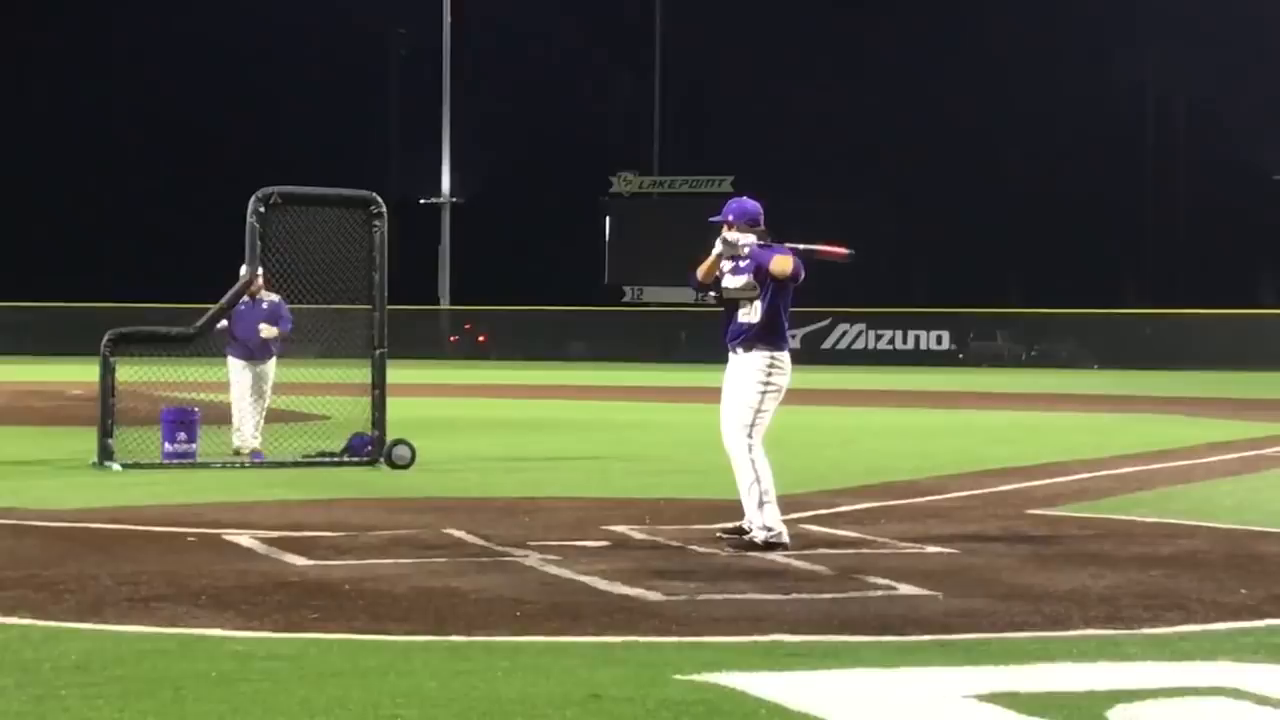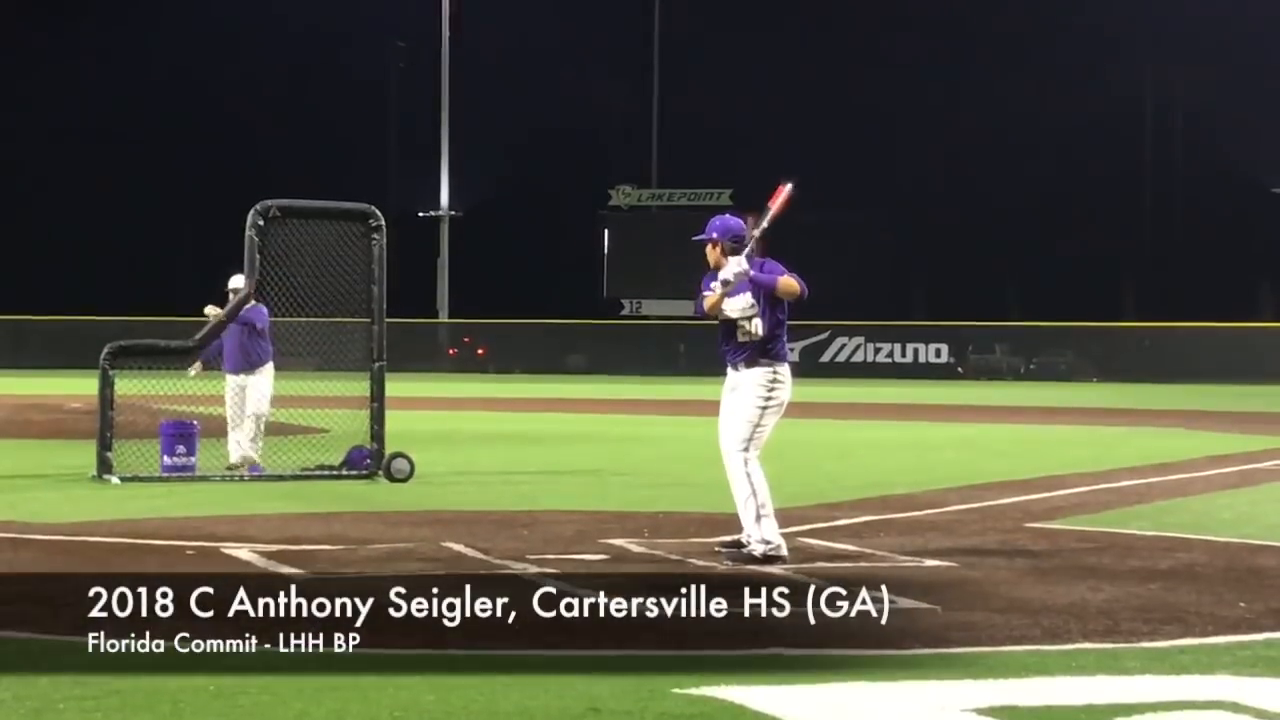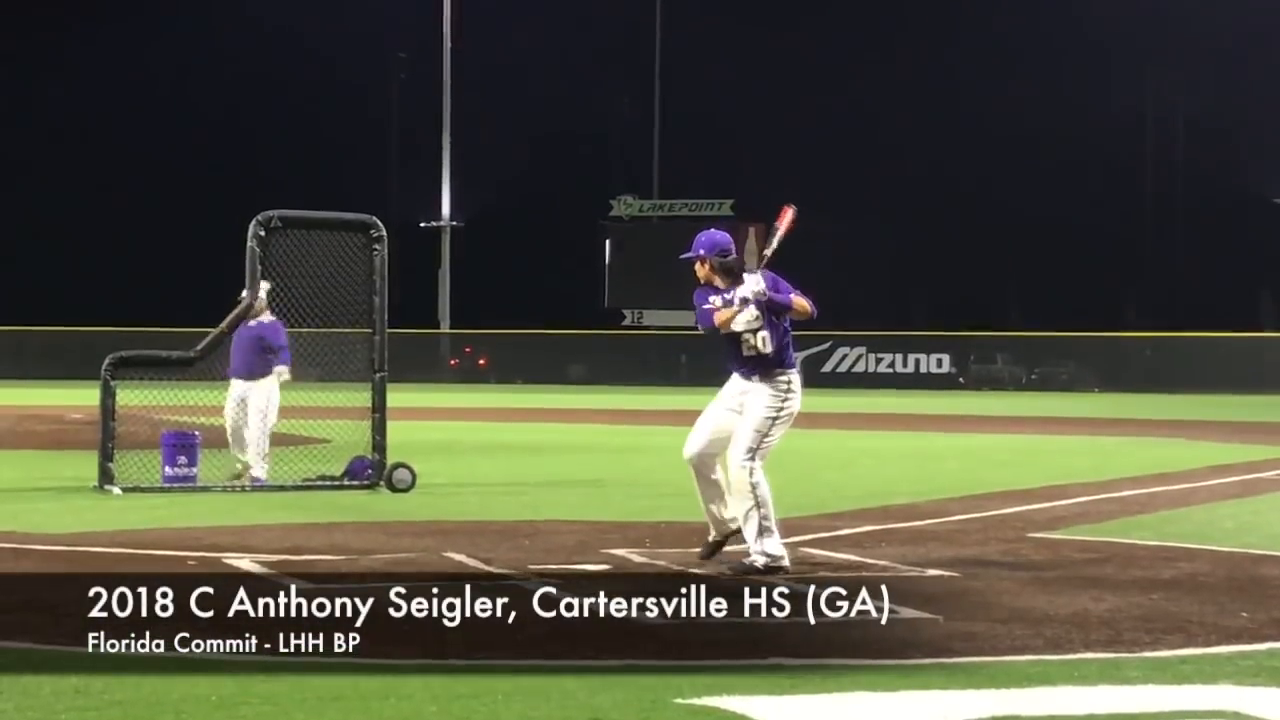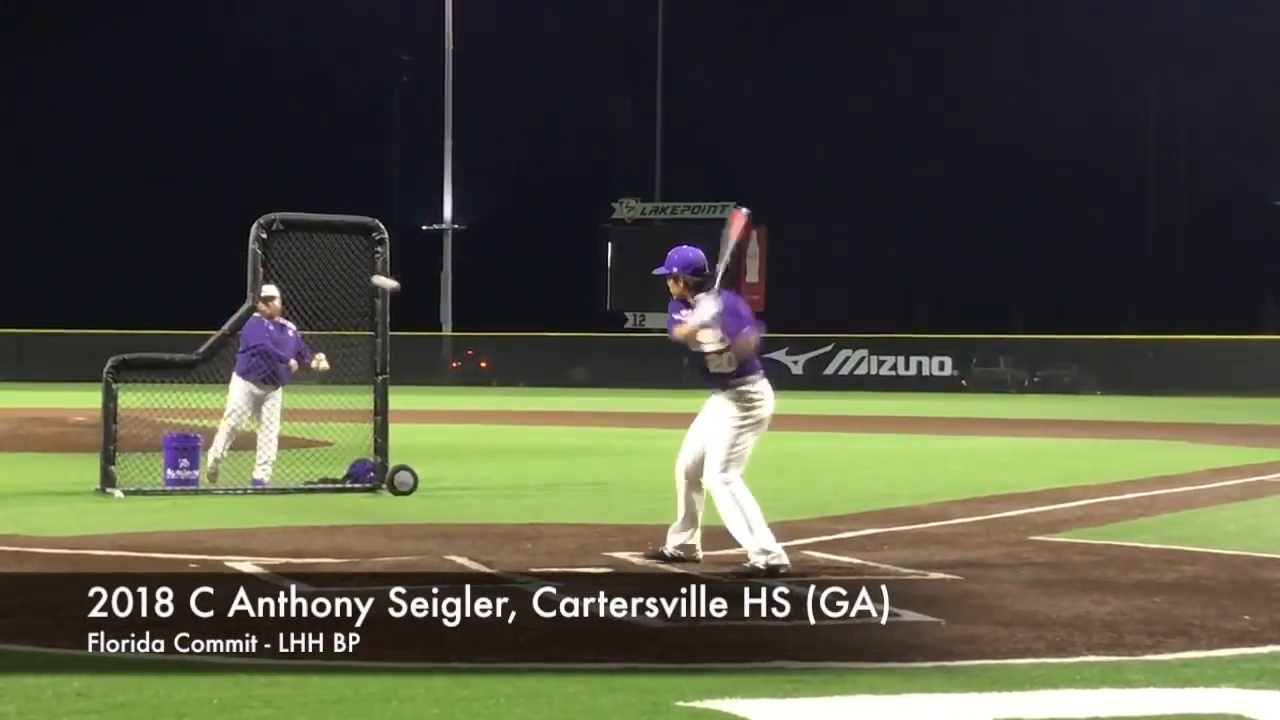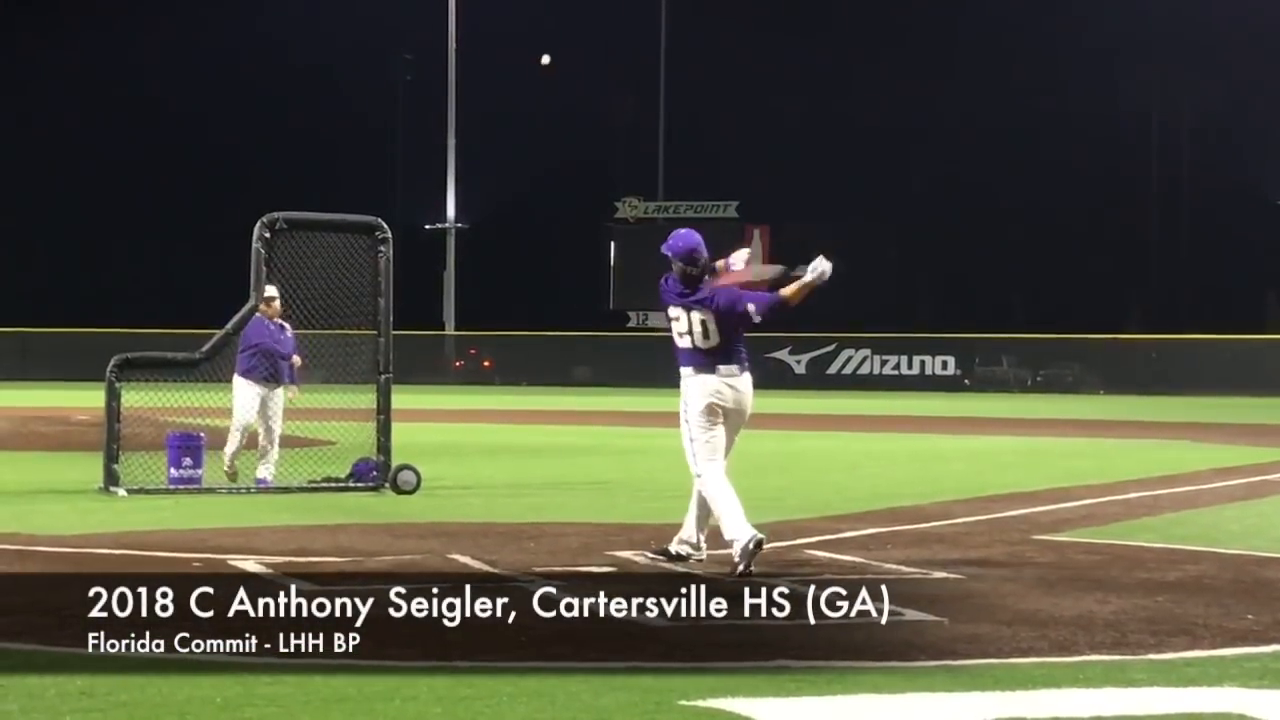
dt=0.5s
person 1, frame 1
left shoulder: (773, 255)
right shoulder: (728, 261)
left elbow: (791, 270)
right elbow: (701, 281)
left wrist: (752, 250)
right wrist: (721, 251)
left hip: (764, 362)
right hip: (738, 360)
left knee: (744, 440)
right knee: (733, 440)
left ankle: (770, 531)
right ankle: (755, 520)
person 1, frame 2
left shoulder: (763, 268)
right shoulder: (713, 278)
left elbow: (797, 290)
right elbow: (706, 309)
left wrist: (750, 276)
right wrist: (723, 287)
left hip: (765, 376)
right hip: (736, 376)
left knee: (740, 454)
right knee: (733, 455)
left ankle: (768, 544)
right ankle: (753, 534)
person 1, frame 3
left shoulder: (762, 280)
right shoulder: (704, 294)
left elbow: (807, 310)
right elbow: (715, 322)
left wrist: (767, 297)
right wrist: (740, 301)
left hip: (776, 386)
right hip: (739, 383)
left knee: (743, 461)
right knee: (696, 450)
left ankle: (770, 555)
right ankle: (724, 524)
person 1, frame 4
left shoulder: (727, 302)
right shoulder: (678, 308)
left elbow: (748, 346)
right elbow: (680, 335)
left wrist: (717, 322)
right wrist: (699, 321)
left hip: (746, 397)
right hip: (721, 397)
left knee: (719, 475)
right knee: (688, 468)
left ankle: (768, 556)
right ankle: (681, 544)
person 1, frame 5
left shoulder: (668, 287)
right shoulder: (720, 297)
right elbow: (765, 304)
left wrist: (728, 263)
right wrist: (811, 278)
left hip: (699, 385)
right hip: (739, 383)
left knee: (708, 471)
right knee: (713, 466)
left ankle: (744, 539)
right ankle: (689, 543)
person 2, frame 1
left shoulder: (275, 301)
right shoulder: (234, 301)
left elbow: (287, 323)
right elbow: (220, 322)
left wrist: (276, 331)
right wrist: (222, 324)
left hip: (265, 361)
right hip: (238, 360)
left knee: (260, 403)
right knee: (240, 399)
left ankle: (254, 444)
right ankle: (242, 443)
person 2, frame 2
left shoulder: (258, 310)
left elbow: (249, 320)
right elbow: (220, 343)
left wrist: (222, 315)
right wrist: (202, 361)
left hip: (259, 372)
right hip: (233, 375)
left knee: (256, 412)
right knee: (235, 419)
left ankle: (251, 456)
right ankle: (238, 460)
person 2, frame 3
left shoulder: (270, 324)
right shoulder: (247, 321)
left elbow: (283, 347)
left wrist: (283, 366)
left hip: (262, 383)
right hip: (238, 383)
left knee: (258, 428)
right knee: (232, 425)
left ankle: (257, 472)
right ankle: (245, 463)
person 2, frame 4
left shoulder: (290, 329)
right shoulder: (254, 323)
left elbow: (302, 352)
right elbow: (263, 347)
left wrist: (314, 361)
right wrist: (287, 361)
left hip: (273, 389)
right hip: (246, 384)
left knee: (269, 433)
right knee: (231, 424)
left ankle: (261, 476)
right ankle: (214, 462)
person 2, frame 5
left shoulder: (286, 328)
right shoulder: (255, 322)
left elbow: (291, 356)
right elbow: (265, 345)
left wrist: (292, 383)
right wrist: (289, 357)
left hip: (275, 387)
right hip: (248, 383)
left knee: (271, 430)
right knee: (243, 421)
left ankle: (265, 475)
right ankle: (230, 462)
